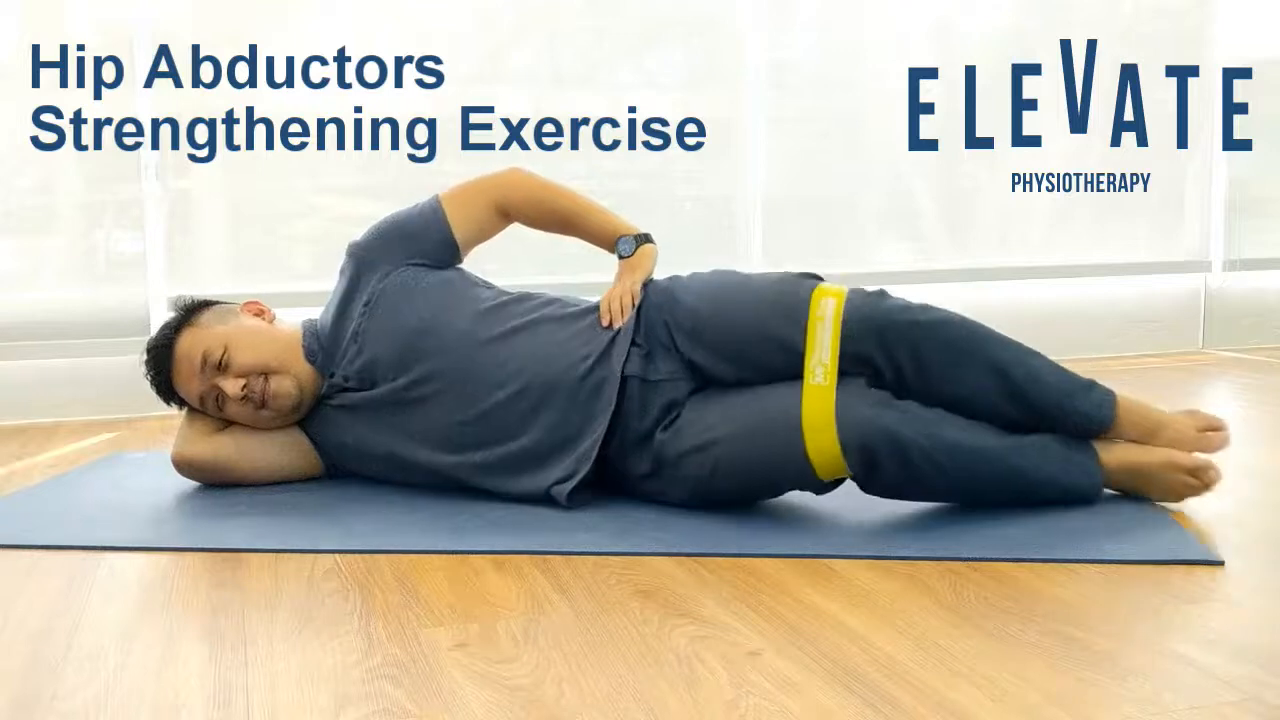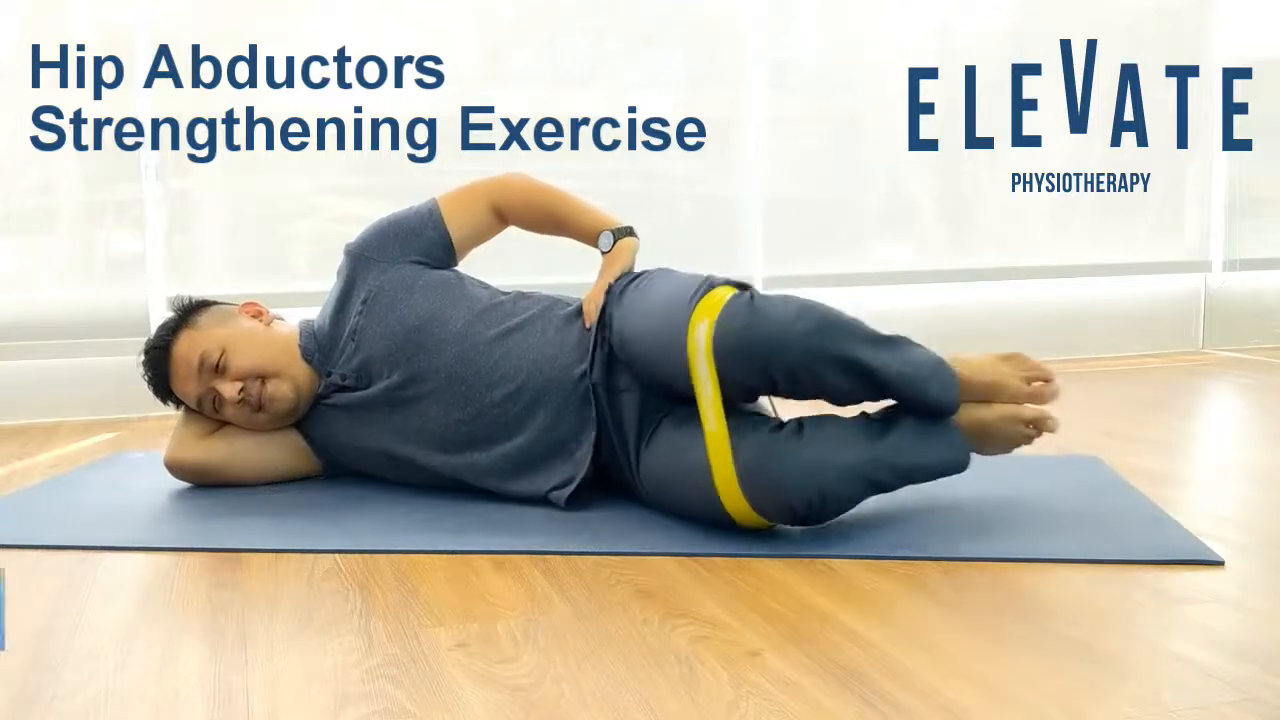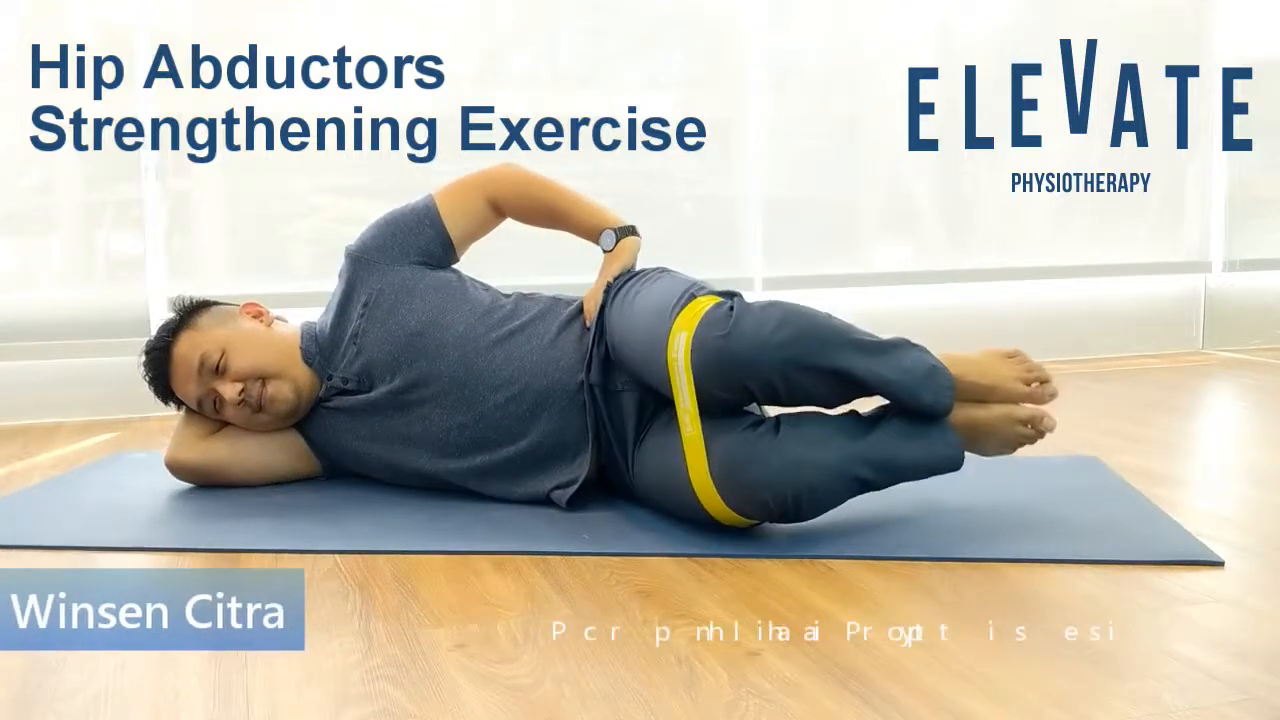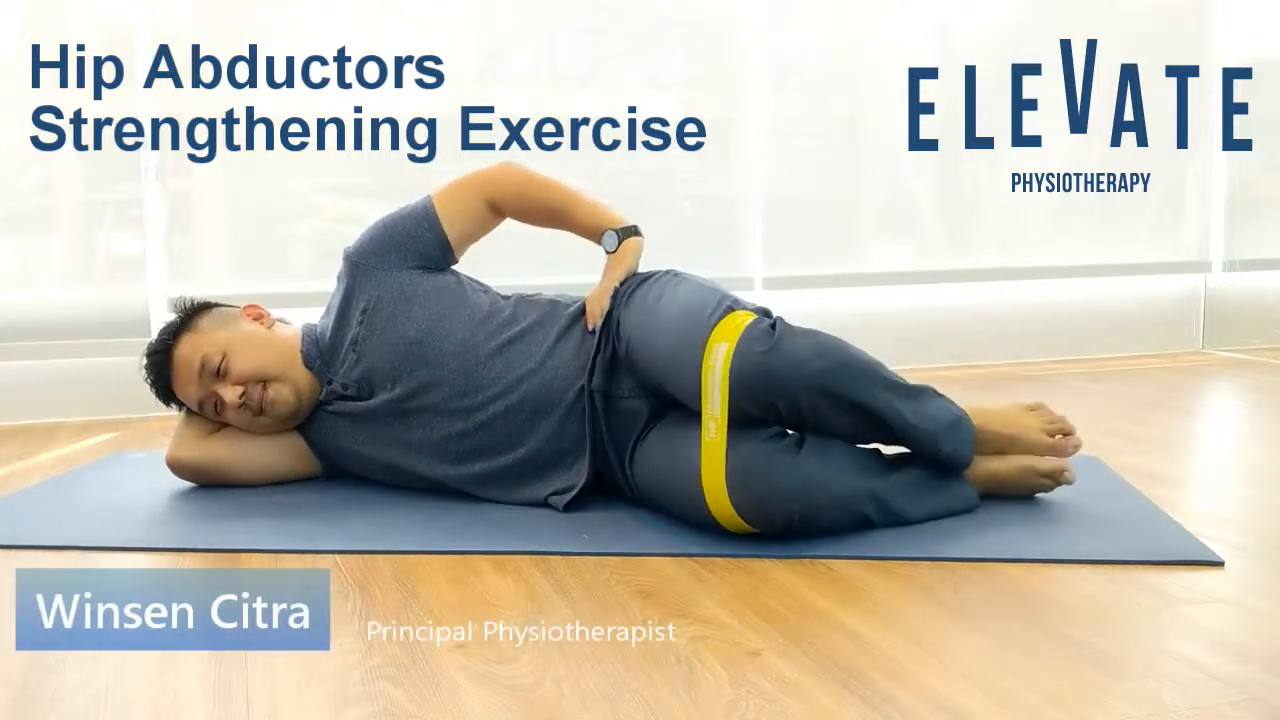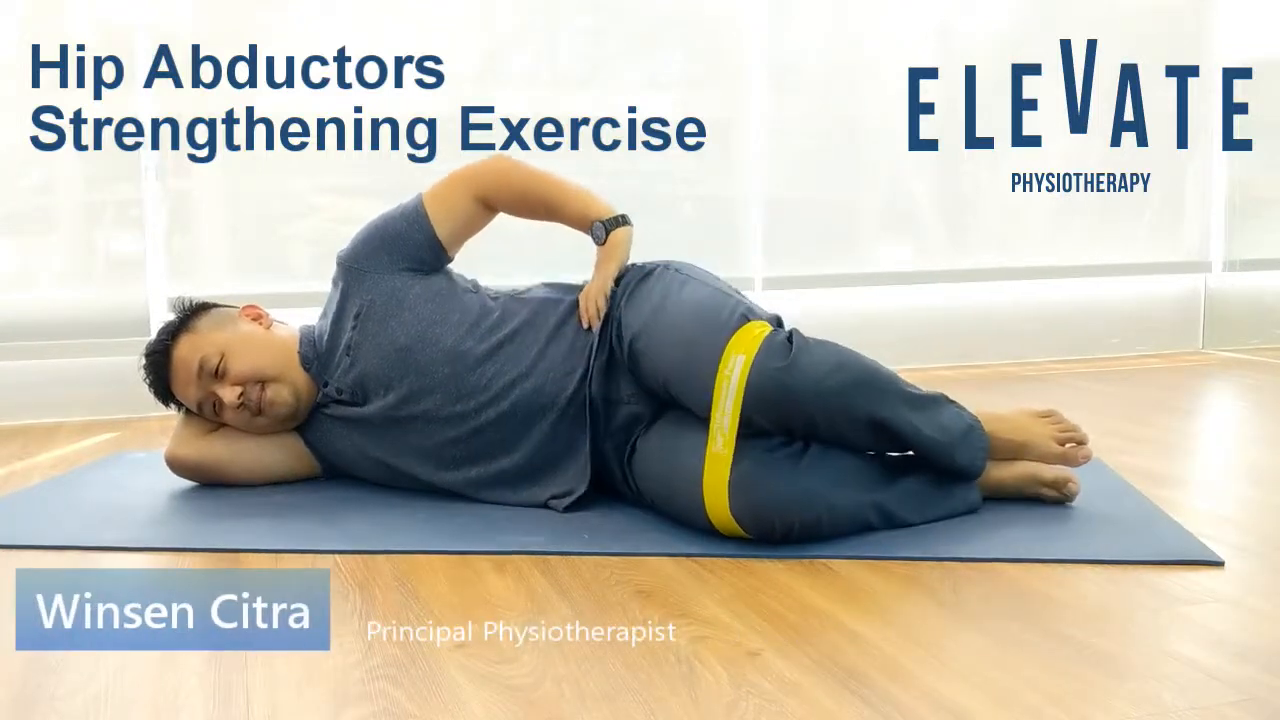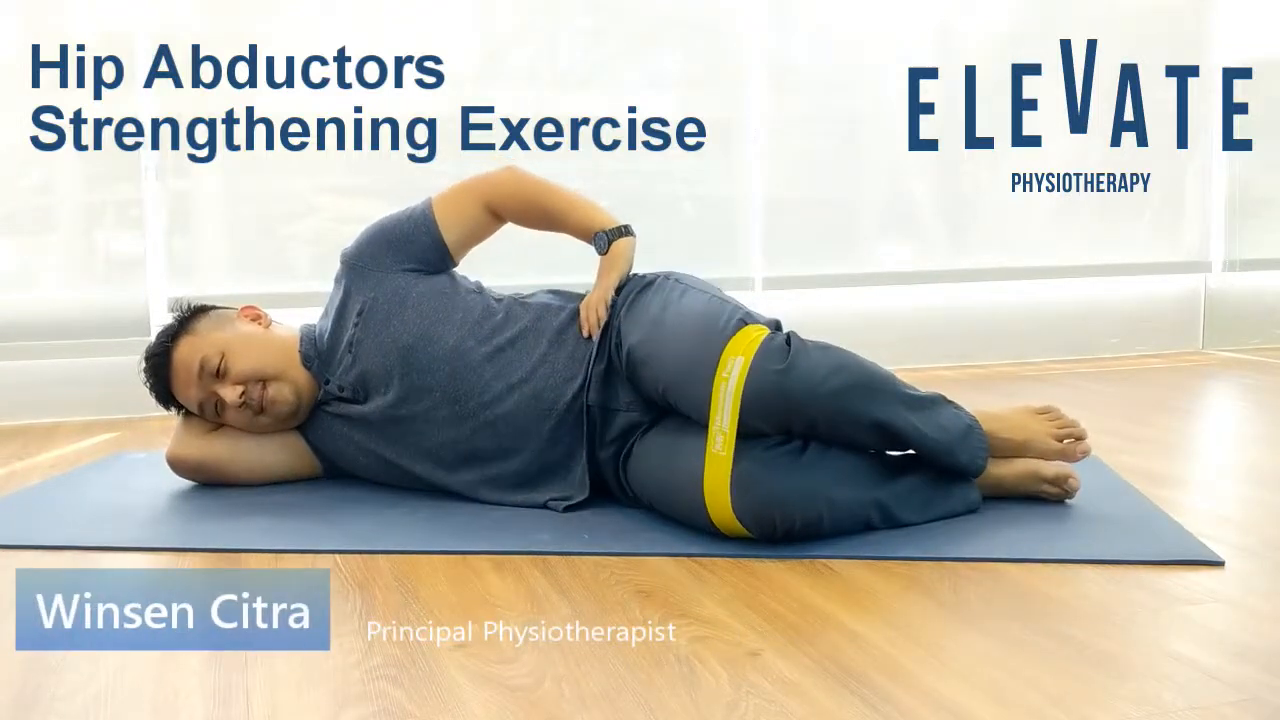
dt=0.4s
person 1, frame 1
left shoulder: (371, 273)
right shoulder: (330, 435)
left elbow: (506, 186)
left wrist: (632, 247)
left hip: (653, 339)
right hip: (649, 454)
left knee: (871, 331)
right knee: (866, 431)
left ankle: (1119, 415)
right ankle: (1103, 467)
person 1, frame 2
left shoulder: (372, 268)
right shoulder: (325, 434)
left elbow: (504, 191)
left wrist: (616, 241)
left hip: (625, 331)
right hip: (634, 449)
left knee: (742, 337)
right knee: (785, 476)
left ankle: (943, 380)
right ankle: (955, 431)
person 1, frame 3
left shoulder: (372, 269)
right shoulder: (327, 436)
left elbow: (500, 183)
left wrist: (617, 236)
left hip: (628, 329)
right hip: (628, 454)
left knee: (724, 351)
right knee: (763, 475)
left ankle: (937, 378)
right ankle: (952, 432)
person 1, frame 4
left shoulder: (371, 270)
right shoulder: (329, 438)
left elbow: (499, 182)
left wrist: (618, 236)
left hip: (633, 328)
right hip: (629, 455)
left knee: (763, 364)
right knee: (771, 487)
left ankle: (959, 426)
right ankle: (964, 479)
person 1, frame 5
left shoulder: (367, 271)
right shoulder: (327, 438)
left elbow: (488, 176)
left wrist: (608, 228)
left hip: (634, 323)
right hip: (628, 449)
left knee: (774, 380)
right knee: (765, 500)
left ankle: (970, 434)
right ankle: (978, 480)
person 1, frame 6
left shoulder: (369, 269)
right shoulder: (328, 436)
left elbow: (499, 187)
left wrist: (612, 237)
left hip: (637, 331)
right hip: (623, 454)
left knee: (773, 379)
right knee: (763, 498)
left ankle: (973, 430)
right ankle: (977, 479)
